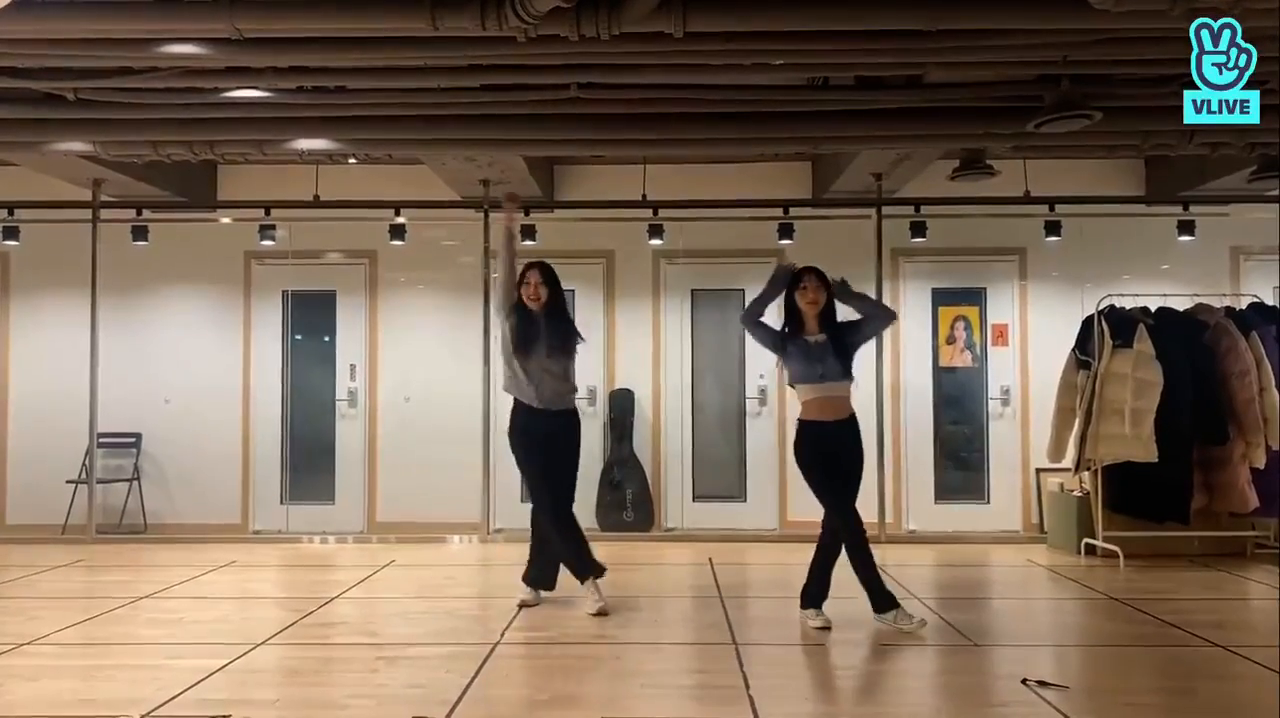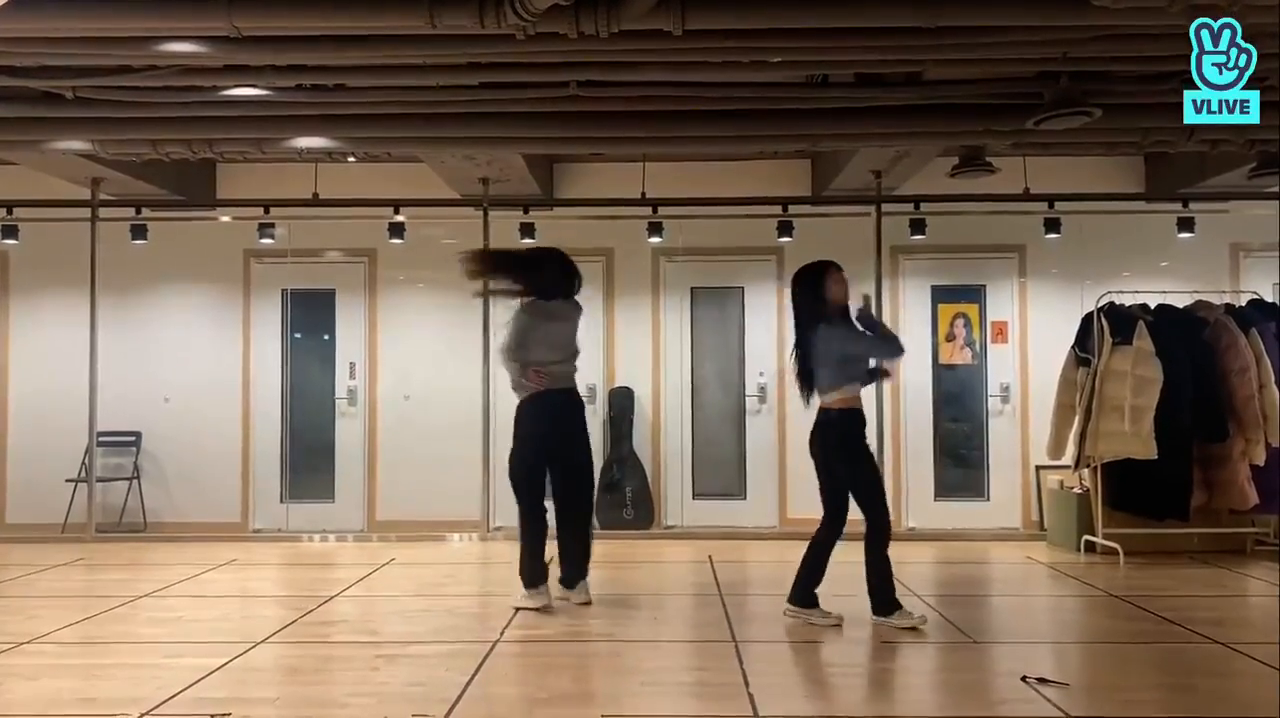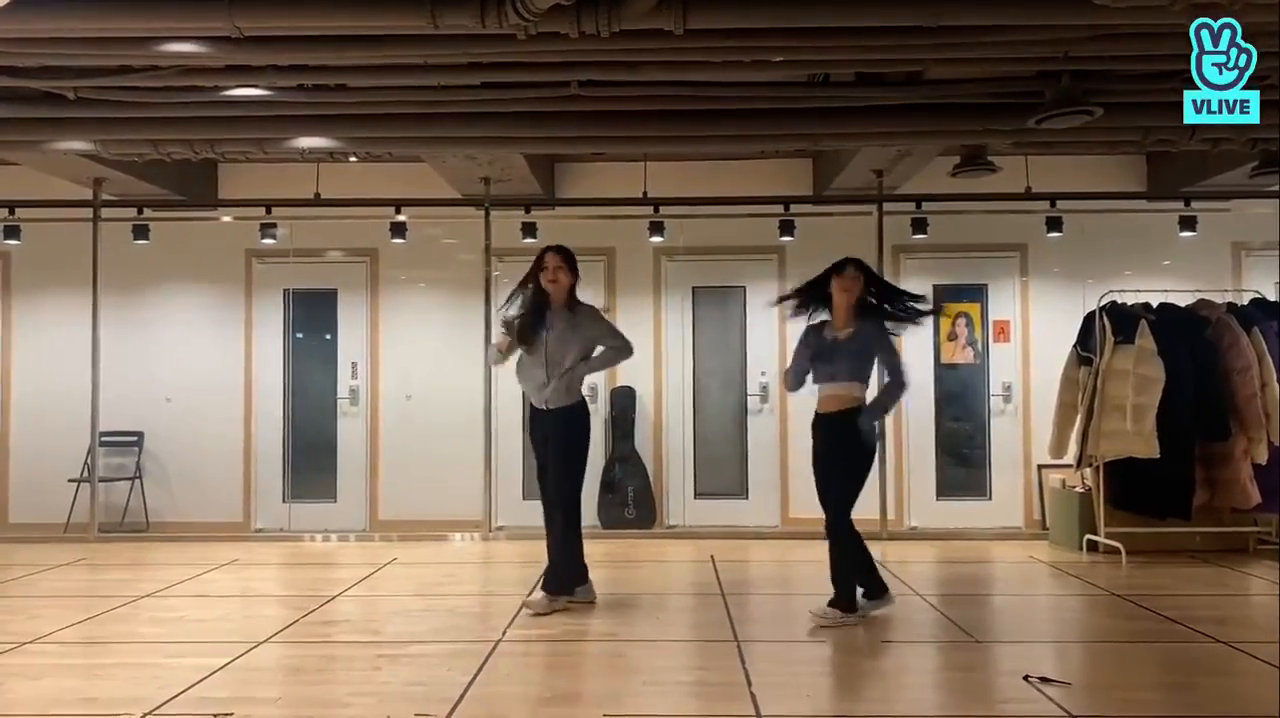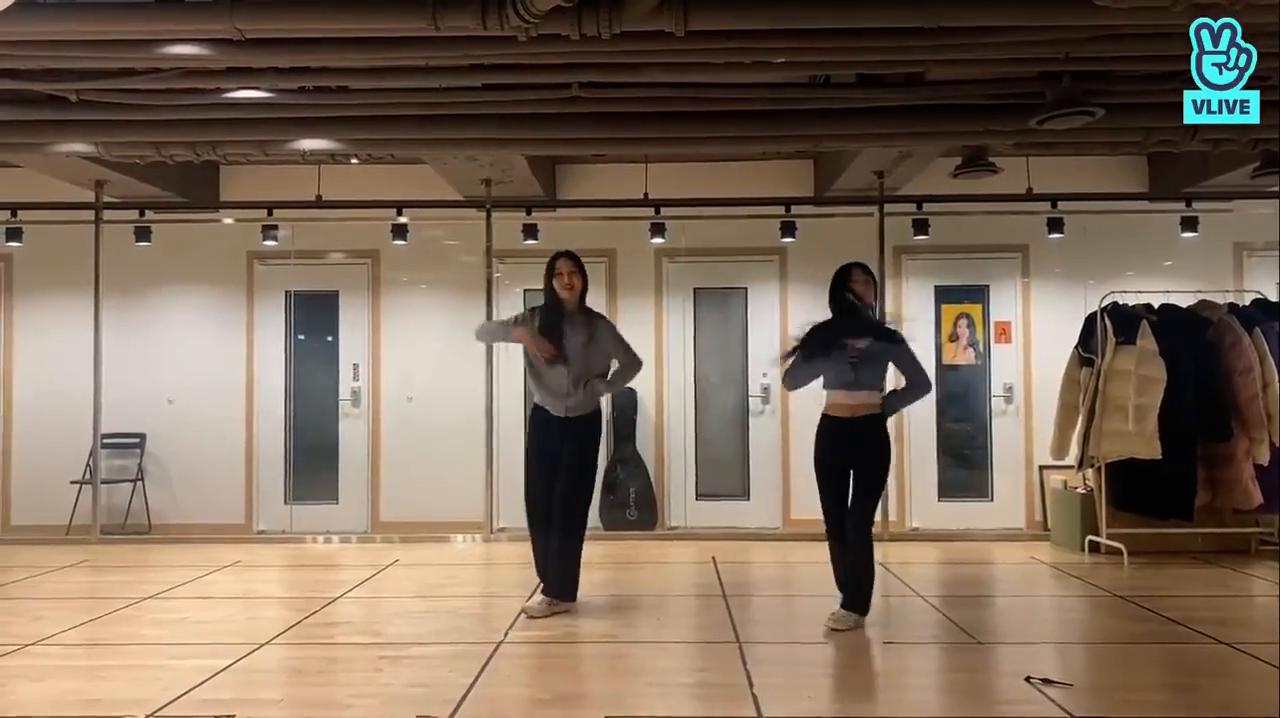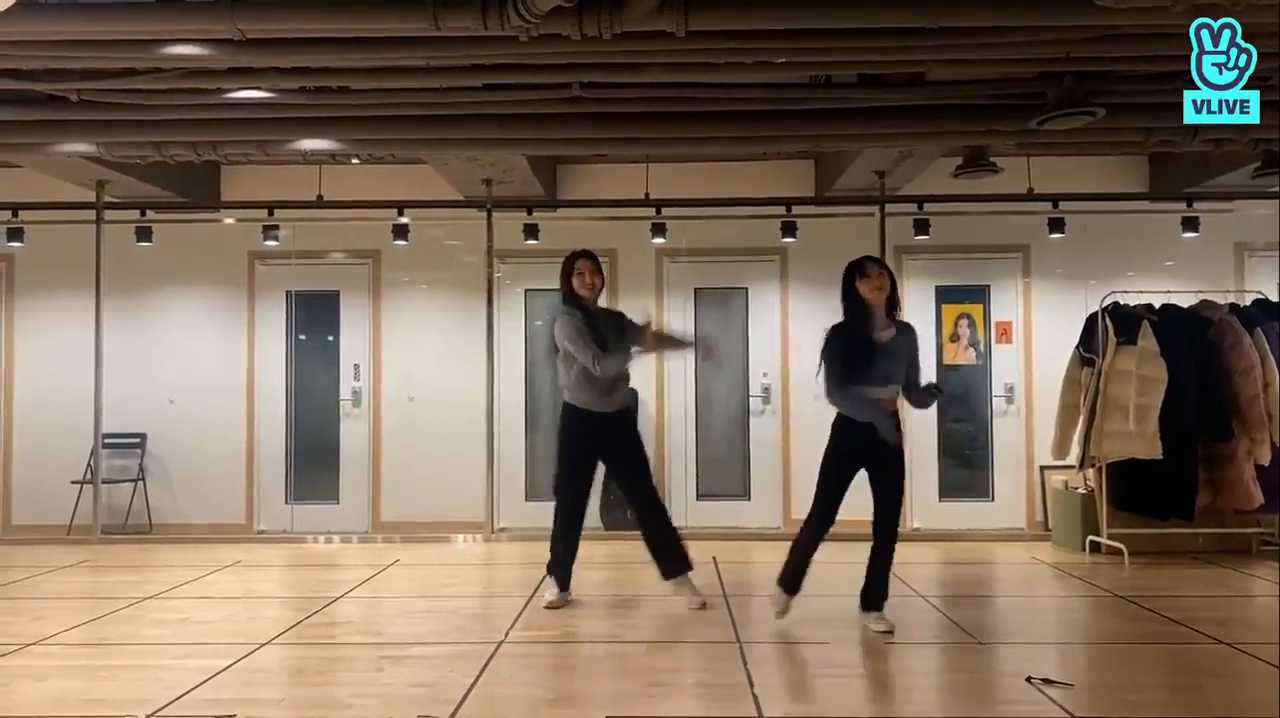
dt=0.4s
person 1, frame 1
left shoulder: (562, 331)
right shoulder: (512, 321)
right elbow: (506, 272)
right wrist: (509, 226)
left hip: (564, 421)
right hip: (527, 422)
left knee: (552, 505)
right knee: (550, 503)
left ankle: (535, 582)
right ankle: (589, 579)
person 1, frame 2
left shoulder: (528, 312)
right shoulder: (569, 310)
left elbow: (508, 353)
left wrist: (523, 375)
left hip: (534, 410)
right hip: (568, 408)
left knee: (532, 499)
right knee: (573, 497)
left ankle: (536, 587)
right ankle: (575, 582)
person 1, frame 3
left shoulder: (584, 315)
right shoulder: (529, 314)
left elbow: (622, 349)
right elbow: (496, 359)
left wrist: (581, 369)
right wrist: (504, 344)
left hip: (569, 415)
right hip: (539, 415)
left knee: (563, 500)
right knee: (554, 500)
left ankle: (559, 587)
right ankle: (576, 583)
person 1, frame 4
left shoulder: (598, 326)
right shoulder: (534, 320)
left elbow: (631, 363)
right elbow: (481, 332)
left wrist: (602, 388)
right wrist: (520, 335)
left hip: (583, 424)
right hip: (543, 421)
left knee: (569, 507)
right knee: (538, 506)
left ankle: (558, 592)
right ankle: (556, 586)
person 1, frame 5
left shoulder: (615, 320)
right shoulder: (567, 322)
left elbow: (650, 340)
right elbow: (598, 365)
left wrist: (691, 343)
right wrist: (644, 340)
left hip: (620, 419)
right hip: (580, 420)
left knee: (646, 500)
right knee: (570, 504)
left ankle: (679, 575)
right ankle: (559, 583)
person 2, frame 1
left shoulder: (845, 335)
right shoulder: (786, 342)
left elbow: (886, 315)
right elbow: (748, 319)
left wrist: (849, 294)
right wrist: (775, 285)
left hip: (847, 435)
right hip: (811, 438)
left knee: (836, 522)
right knee: (849, 521)
left ankle: (811, 602)
right ankle: (885, 605)
person 2, frame 2
left shoulder: (822, 334)
right shoulder: (833, 333)
right elbow: (893, 350)
left wrist: (873, 372)
right wrist: (868, 317)
left hip: (834, 431)
right hip: (839, 432)
left knee: (834, 518)
right knee: (878, 517)
left ankle: (802, 599)
right ankle: (885, 606)
person 2, frame 3
left shoulder: (871, 332)
right shoulder: (814, 333)
left elbow: (897, 380)
right elbow: (793, 384)
left wrist: (872, 415)
right wrist: (799, 360)
left hip: (853, 431)
right hip: (825, 430)
left knee: (836, 517)
right knee: (837, 517)
left ankle: (845, 603)
right ankle: (875, 590)
person 2, frame 4
left shoulder: (888, 340)
right shoulder: (824, 338)
left elbow: (921, 383)
right elbow: (789, 381)
left wrist: (887, 406)
right wrist: (822, 360)
left hip: (871, 435)
right hip: (831, 433)
left knee: (860, 523)
right knee: (835, 524)
left ankle: (852, 606)
right ankle: (853, 598)
person 2, frame 5
left shoulder: (905, 335)
right shoulder: (841, 335)
left elbow: (912, 389)
right elbow: (835, 393)
left wrist: (926, 395)
right wrist: (876, 415)
left hip: (888, 435)
right hip: (849, 432)
left knee: (888, 523)
right knee: (821, 517)
left ankle: (872, 605)
right ankle: (788, 586)
